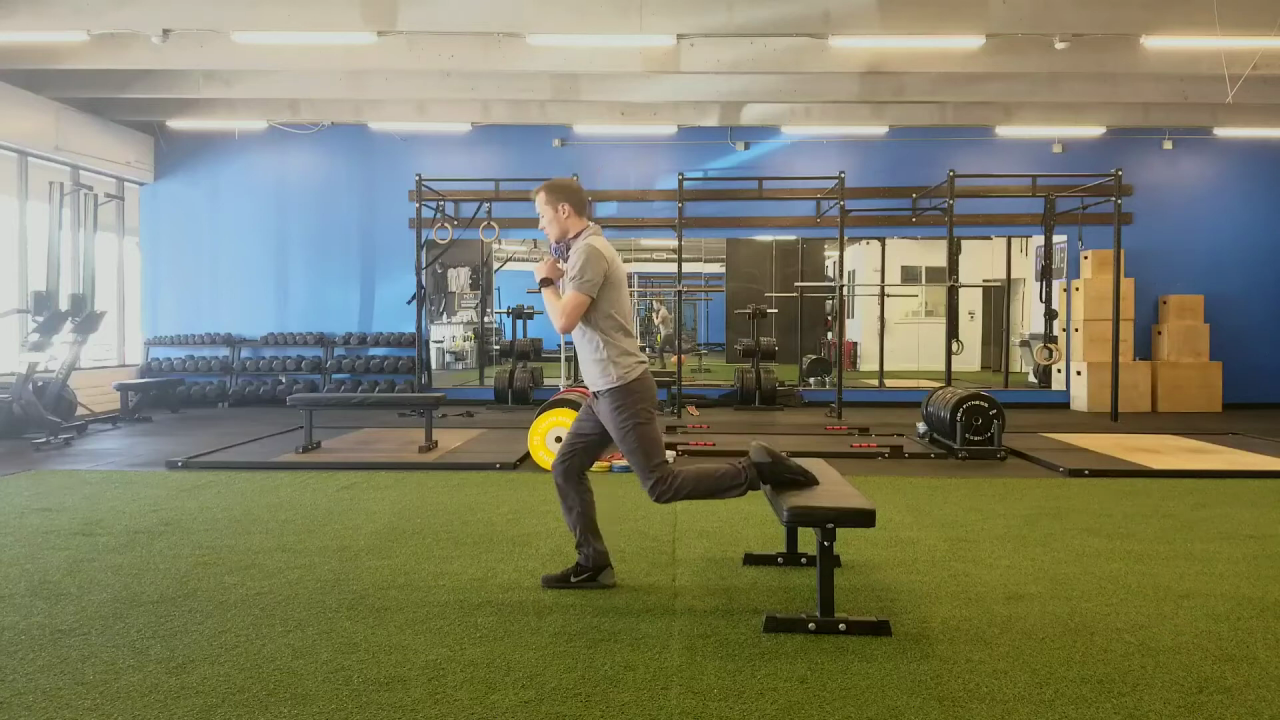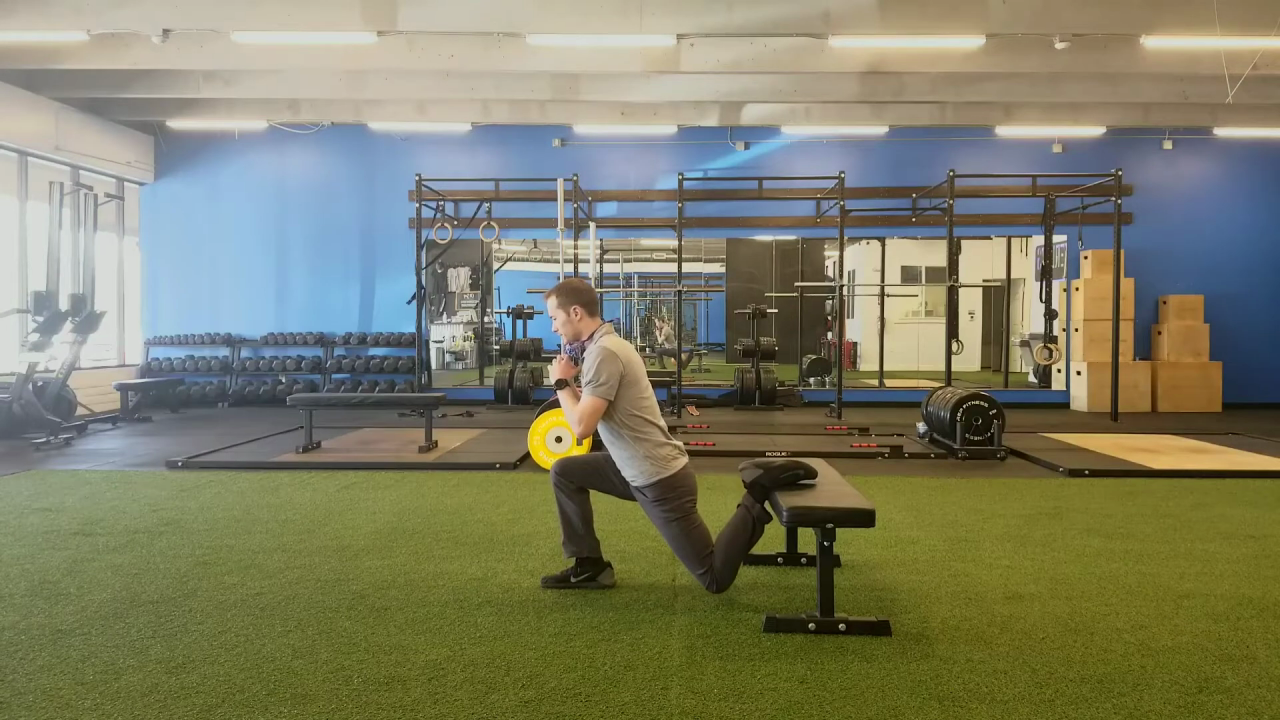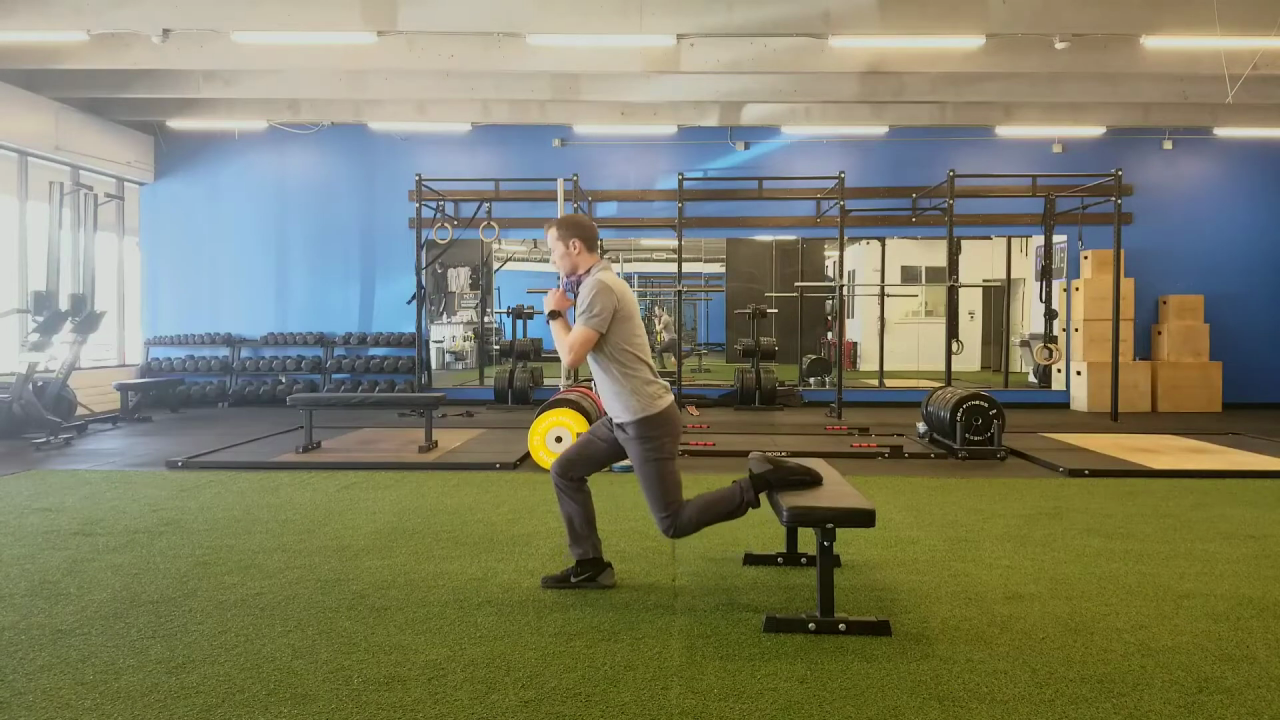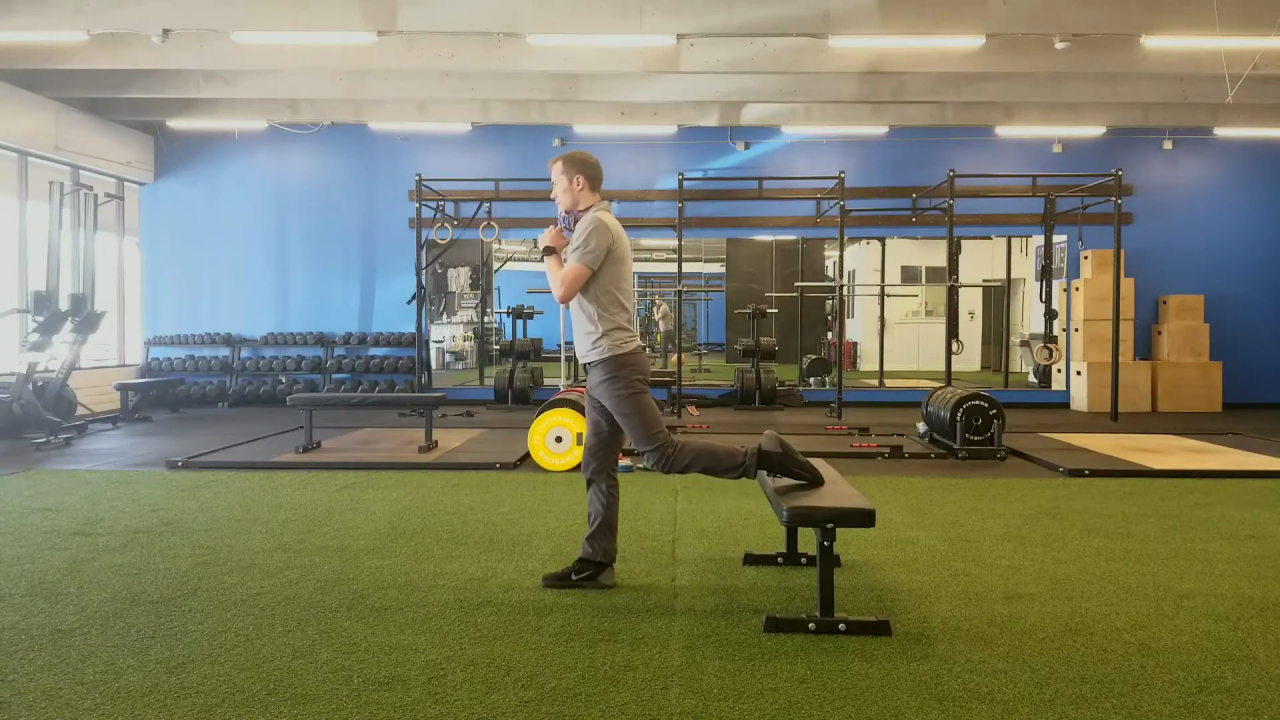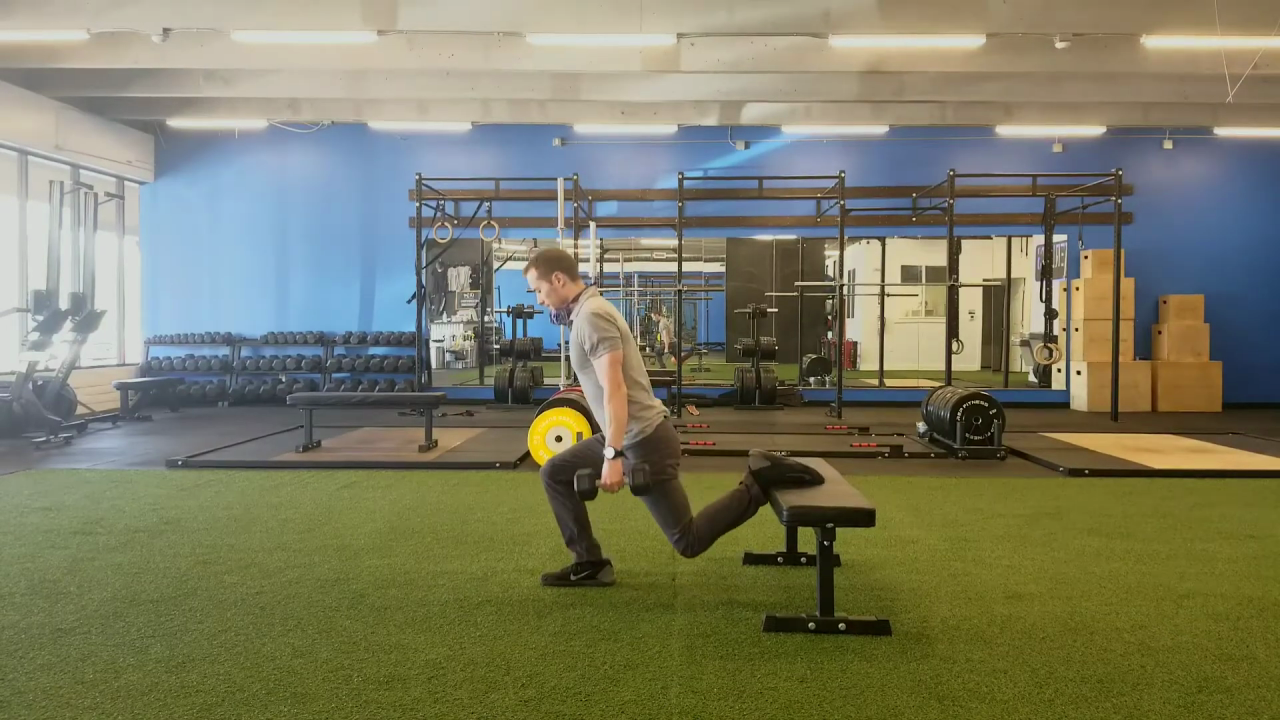
dt=1s
person 1, frame 1
left shoulder: (588, 251)
right shoulder: (587, 249)
left elbow: (564, 321)
right elbow: (574, 317)
left wrist: (547, 282)
right wrist: (559, 280)
left hip: (622, 390)
right hip: (606, 390)
left knee: (661, 484)
right knee: (567, 468)
left ankle: (757, 469)
right ankle: (593, 565)
person 1, frame 2
left shoulder: (603, 353)
right shoulder: (607, 344)
left elbow: (582, 426)
right elbow: (590, 412)
left wrist: (561, 383)
right wrist: (570, 386)
left hip: (660, 479)
right hip: (641, 470)
left knee: (715, 577)
right knee: (565, 473)
left ankle: (759, 494)
right ankle: (590, 565)
person 1, frame 3
left shoulder: (599, 286)
right shoulder: (599, 282)
left elbow: (572, 357)
right elbow: (582, 350)
left wrist: (554, 314)
right wrist: (566, 314)
left hip: (647, 420)
right hip: (625, 417)
left knee: (673, 521)
right knee: (565, 471)
left ankle: (759, 481)
right ankle: (590, 566)
person 1, frame 4
left shoulder: (594, 226)
right shoulder: (595, 225)
left elbow: (563, 291)
left wrist: (549, 250)
left hip: (612, 365)
right hip: (603, 366)
left knee: (663, 453)
right knee: (598, 466)
left ankle: (764, 457)
right ankle: (596, 562)
person 1, frame 5
left shoulder: (592, 316)
right shoulder: (588, 312)
left elbow: (614, 389)
left wrist: (612, 456)
right wrist: (611, 448)
left hip: (643, 440)
right hip: (628, 435)
left knee: (688, 540)
right knee: (555, 473)
left ankle: (760, 481)
right ankle: (590, 563)
